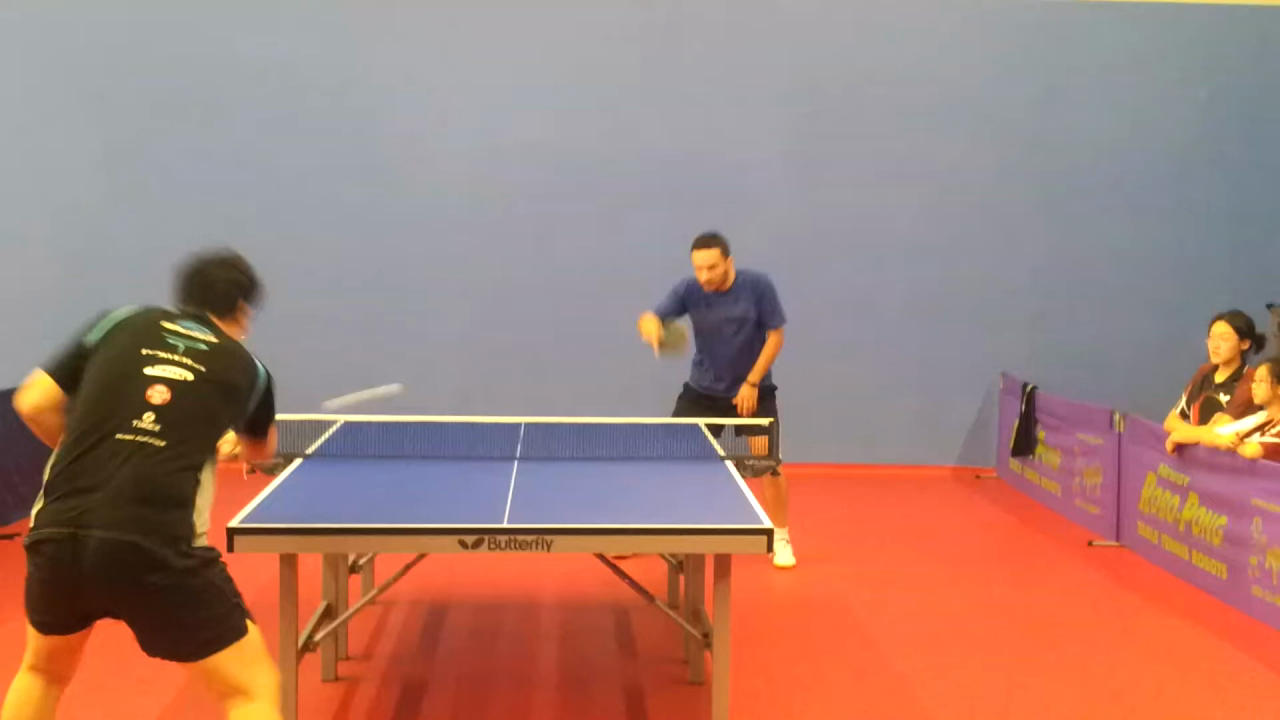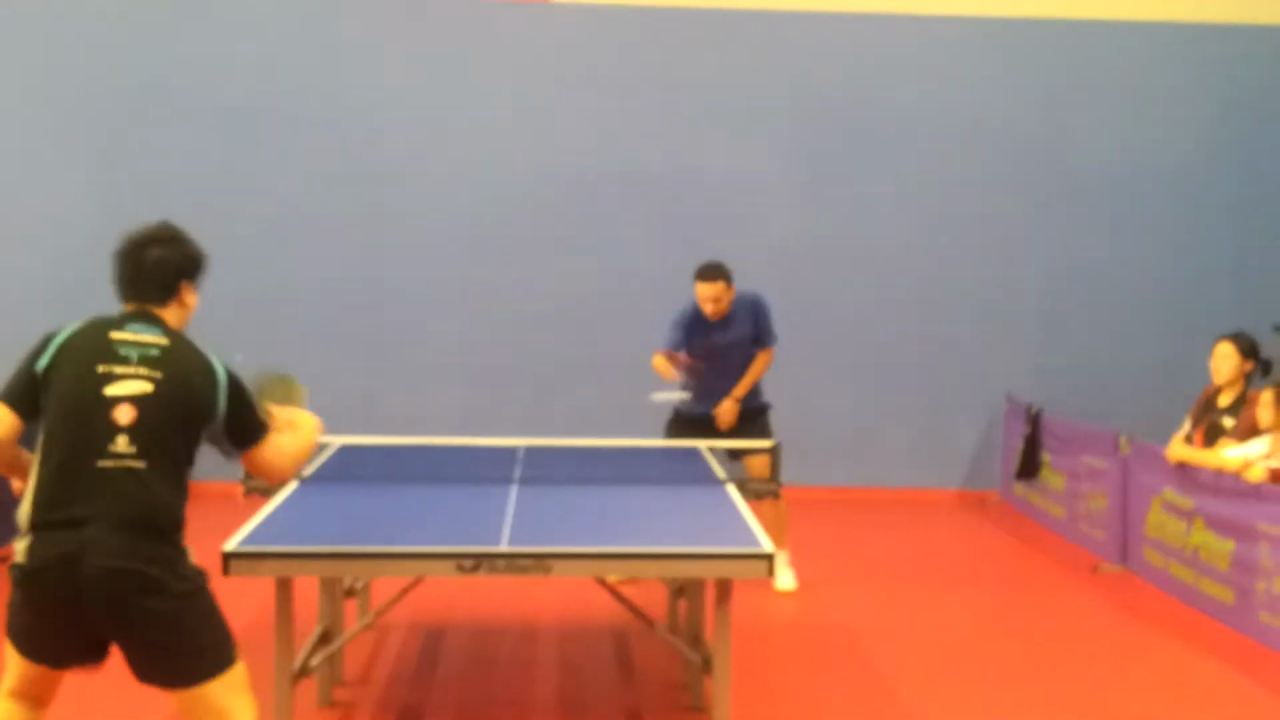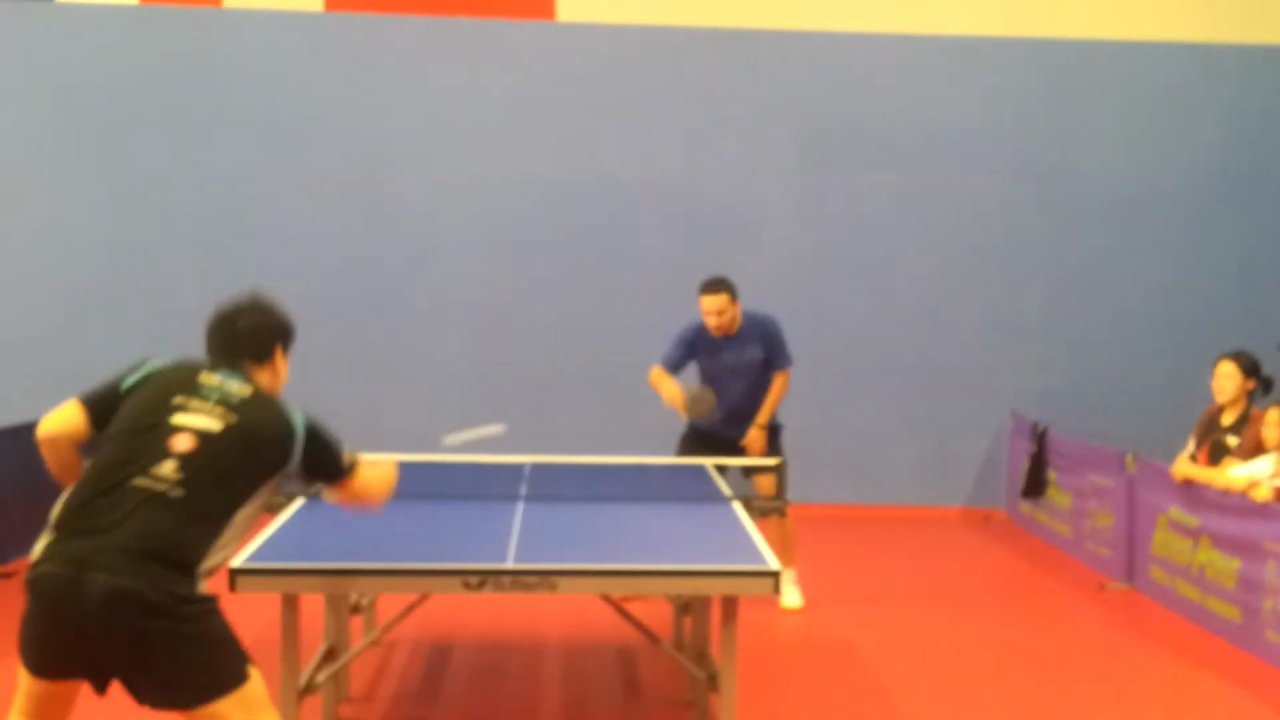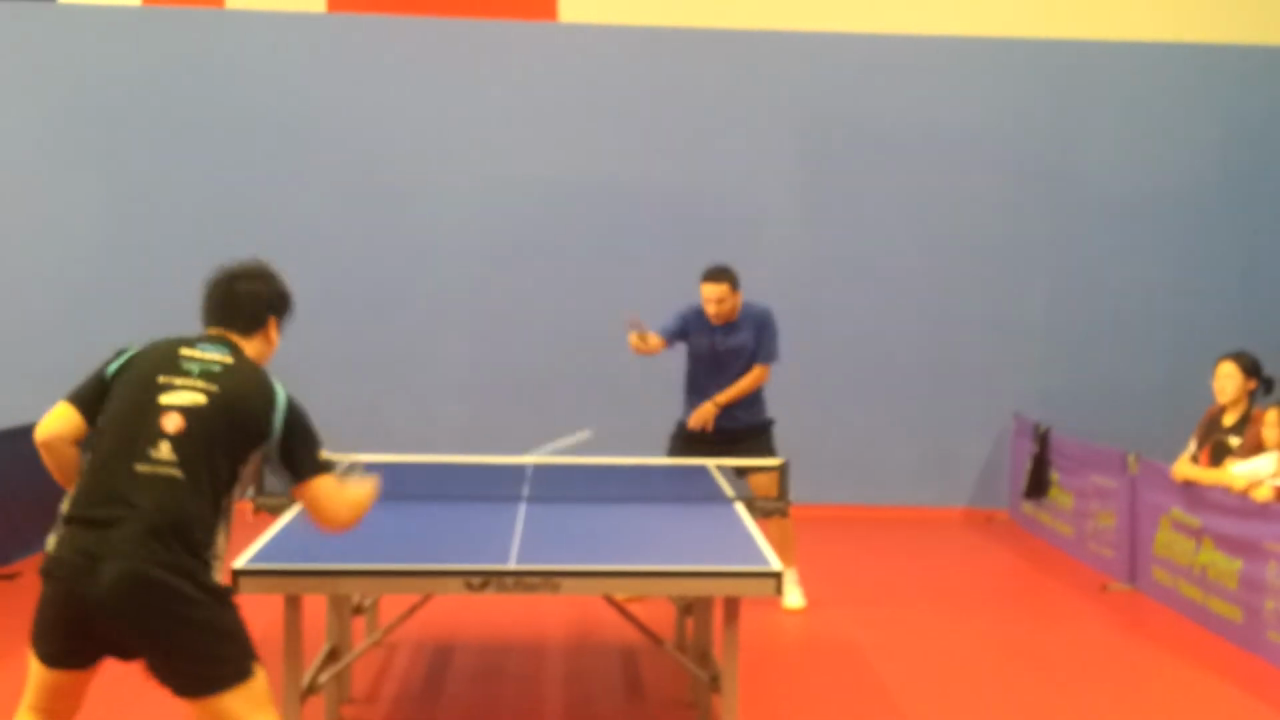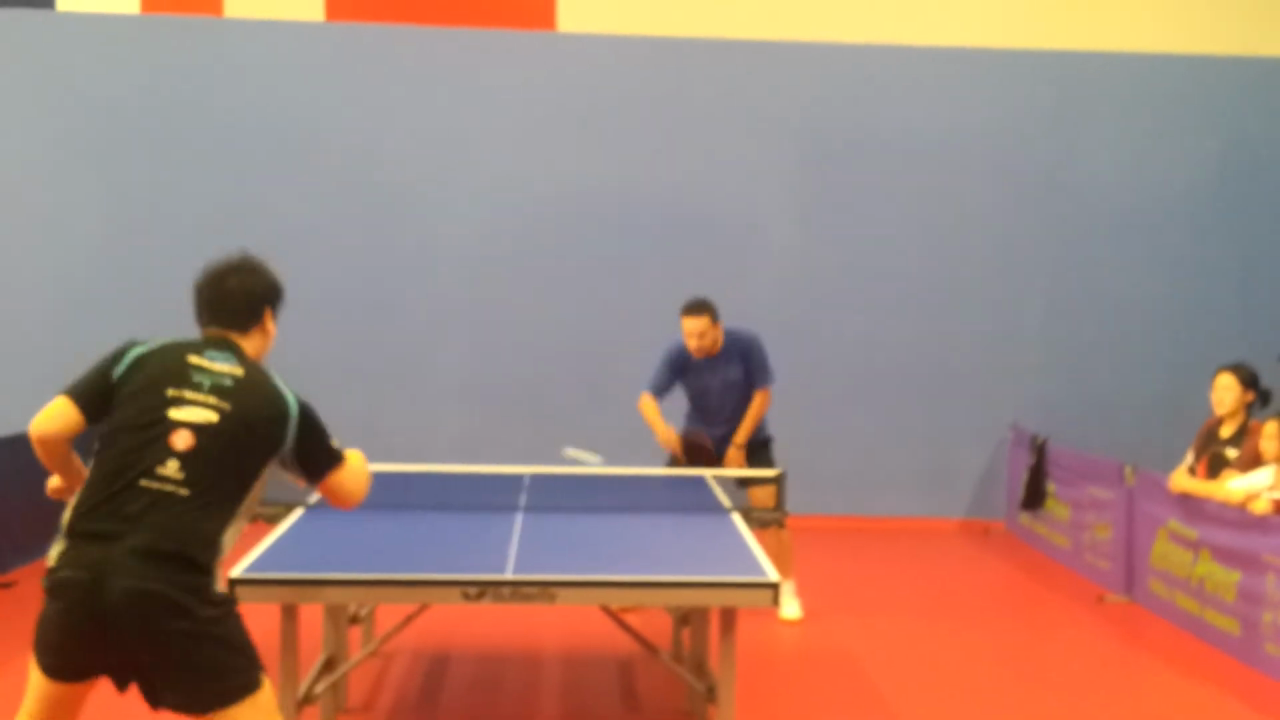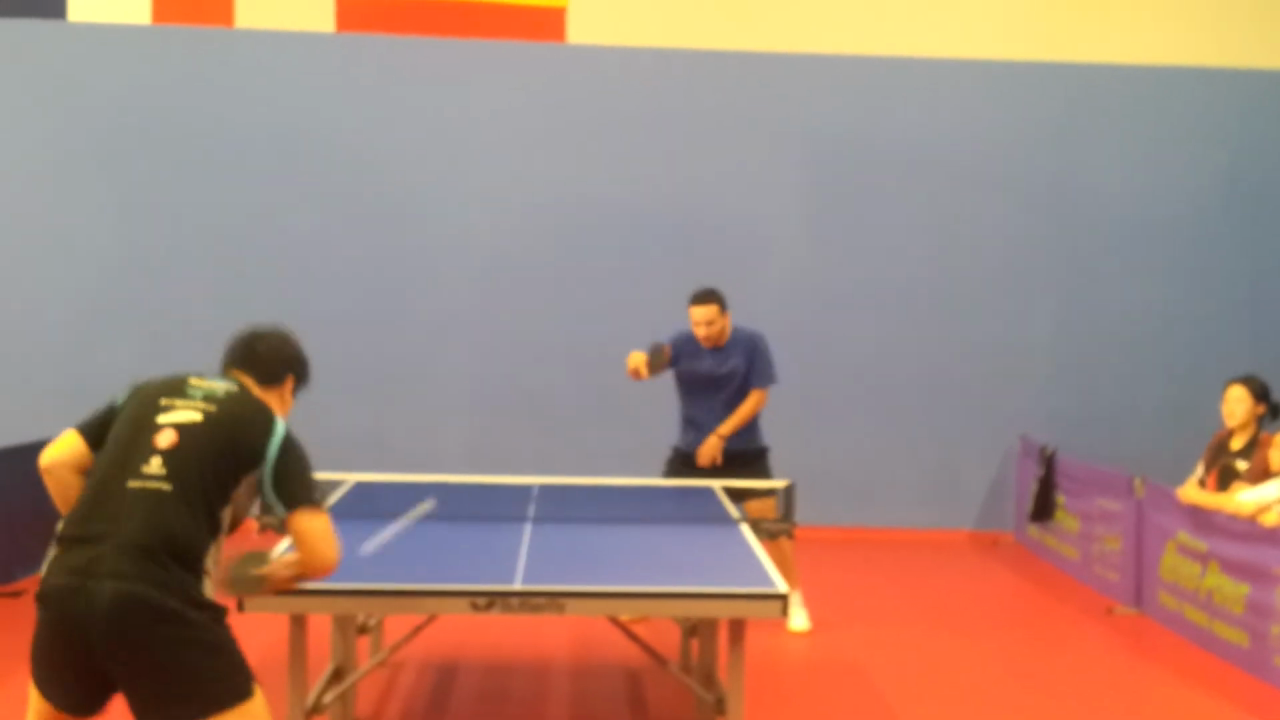
dt=0.4s
person 1, frame 1
left shoulder: (118, 325)
right shoulder: (246, 369)
right elbow: (261, 448)
left hip: (60, 531)
right hip: (158, 546)
left knee: (43, 670)
person 1, frame 2
left shoulder: (63, 344)
right shoulder: (205, 371)
right elbow: (275, 465)
right wrist: (305, 430)
left hip: (50, 562)
right hip: (148, 569)
person 1, frame 3
left shoulder: (151, 376)
right shoulder: (284, 425)
left elbow: (52, 433)
right elbow: (370, 488)
right wrist: (381, 470)
left hip: (59, 571)
right hip: (154, 596)
person 1, frame 4
left shoulder: (135, 359)
right shoulder: (270, 398)
left elbow: (51, 436)
right elbow: (334, 512)
right wrist: (364, 490)
left hip: (75, 563)
right hip: (172, 582)
person 1, frame 5
left shoulder: (137, 358)
right shoulder: (277, 404)
left elbow: (46, 431)
right elbow: (348, 491)
left wrist: (73, 478)
right wrist: (354, 460)
left hip: (80, 575)
right hip: (177, 598)
person 1, frame 6
left shoulder: (147, 394)
right shoulder: (270, 432)
left elbow: (54, 461)
right elbow: (321, 555)
right wrist: (289, 572)
left hip: (69, 587)
right hip: (162, 605)
person 2, frame 1
left shoulder: (758, 285)
right shoulder: (688, 290)
left elbow: (775, 335)
right elbow: (650, 317)
left wrist: (752, 383)
right wrist: (650, 326)
left hip: (751, 389)
right hip: (702, 390)
left knee: (768, 462)
left ankle: (780, 538)
person 2, frame 2
left shoulder: (755, 305)
right shoulder: (688, 318)
left elbow: (765, 353)
right elbow: (661, 359)
left wrist: (735, 398)
right wrist: (667, 363)
left hip: (745, 409)
right hip: (695, 412)
left knee: (766, 483)
left ankle: (781, 560)
person 2, frame 3
left shoulder: (765, 327)
right shoulder: (694, 335)
left elbow: (781, 376)
right elbow: (657, 373)
left wrist: (760, 425)
right wrist: (667, 387)
left hip: (755, 430)
right hip: (706, 431)
left knee: (774, 502)
left ankle: (788, 578)
person 2, frame 4
left shoulder: (761, 318)
right shoulder: (691, 317)
left elbow: (761, 373)
right elbow: (655, 342)
left wrist: (716, 404)
right wrist: (642, 341)
left hip: (749, 427)
right hip: (694, 424)
left knee: (771, 500)
left ankle: (789, 578)
person 2, frame 5
left shoulder: (747, 345)
right shoulder: (678, 356)
left elbow: (762, 395)
right elbow: (648, 398)
left wrist: (738, 445)
right wrist: (662, 429)
left hip: (748, 442)
left knee: (770, 514)
left ankle: (787, 589)
person 2, frame 6
left shoulder: (752, 342)
right shoulder: (680, 343)
left elbow: (758, 396)
right elbow: (642, 371)
left wrist: (720, 435)
right wrist: (637, 362)
left hip: (743, 451)
right hip: (690, 451)
left knee: (770, 525)
left ankle: (794, 599)
